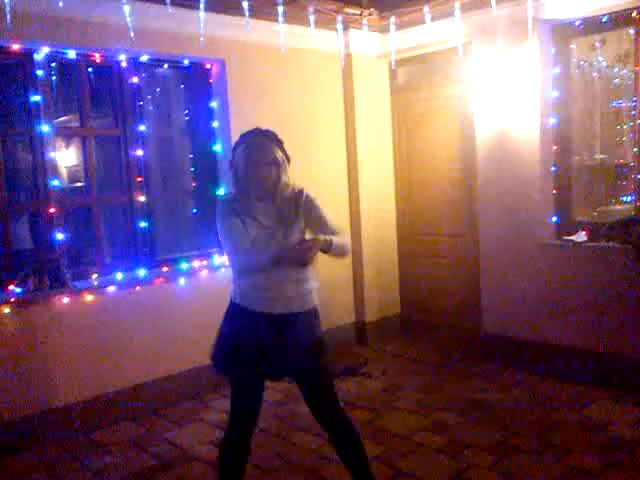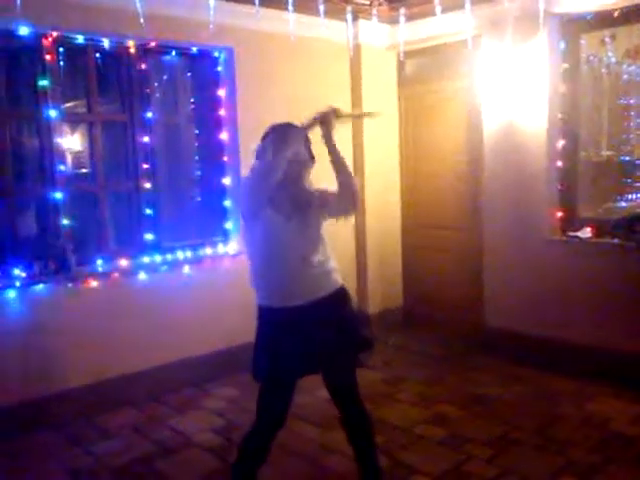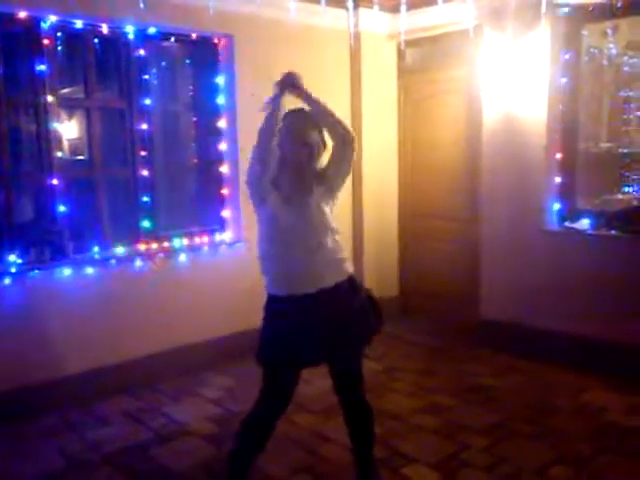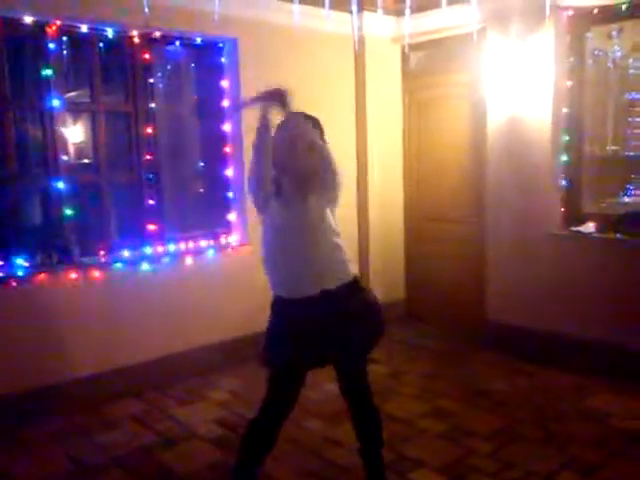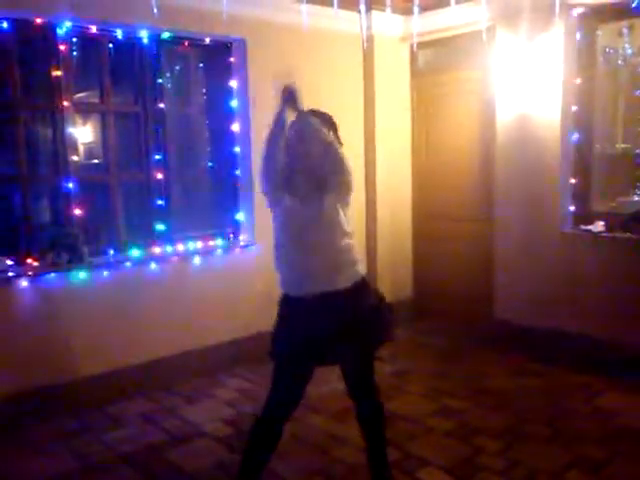
dt=1s
person 1, frame 1
left shoulder: (299, 201)
right shoulder: (230, 209)
left elbow: (343, 245)
right elbow: (239, 262)
left wrist: (321, 241)
right wrist: (280, 255)
left hip: (299, 319)
right hip: (248, 321)
left knee: (328, 409)
right knee: (242, 417)
person 1, frame 2
left shoulder: (313, 201)
right shoulder: (254, 201)
left elbow: (349, 203)
right elbow: (265, 168)
left wrist: (329, 139)
right wrist: (304, 128)
left hip: (329, 308)
right hip: (280, 318)
left knee: (349, 403)
right knee: (270, 416)
person 1, frame 3
left shoulder: (323, 186)
right shoulder: (262, 186)
left elbow: (346, 140)
right elbow: (264, 153)
left wrist: (303, 96)
right wrist: (277, 103)
left hip: (337, 300)
right hip: (288, 307)
left knee: (351, 393)
right knee: (273, 401)
person 1, frame 4
left shoulder: (322, 188)
right shoulder: (267, 191)
left elbow: (323, 161)
right elbow: (260, 169)
left wrist: (289, 114)
right wrist: (267, 113)
left hip: (341, 301)
right hip: (293, 309)
left knee: (358, 394)
right knee: (277, 405)
person 1, frame 5
left shoulder: (335, 186)
right shoulder: (279, 186)
left elbow: (333, 161)
right elbow: (271, 165)
left wrist: (303, 114)
right wrist: (286, 112)
left hip: (349, 299)
right hip: (301, 307)
left knee: (364, 393)
right knee: (282, 402)
